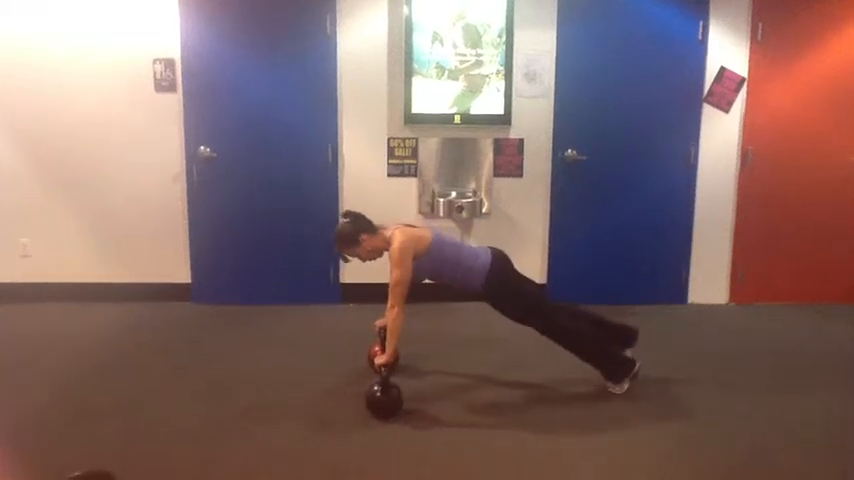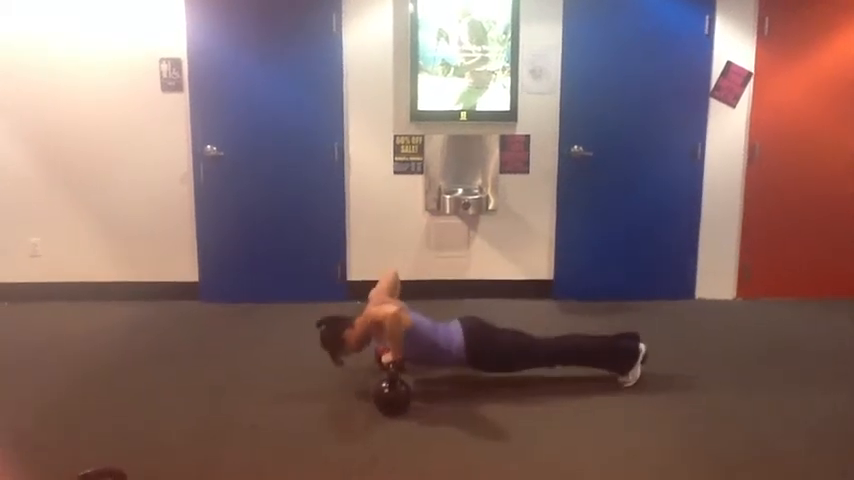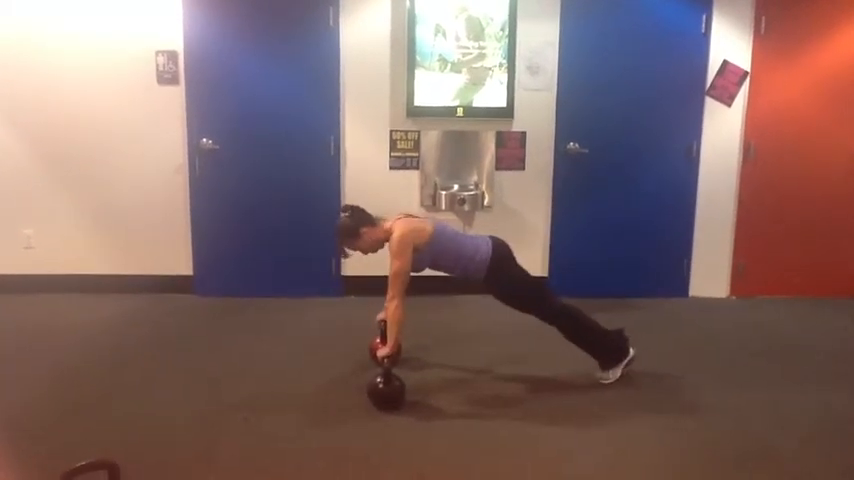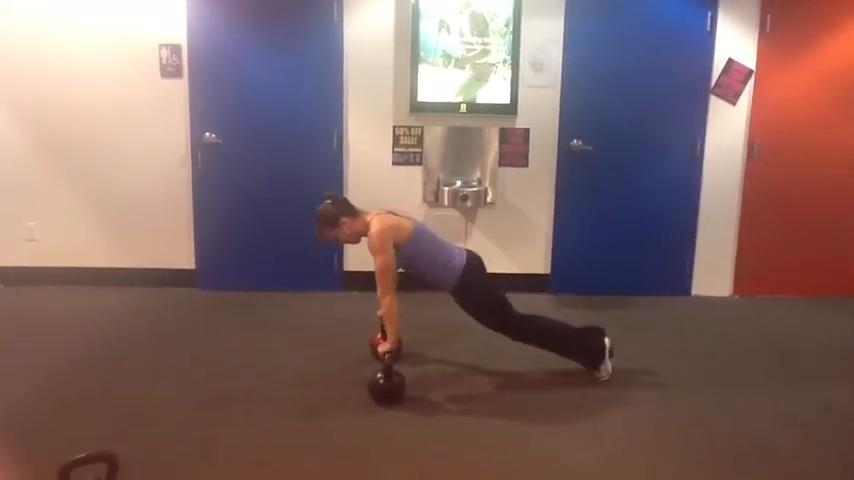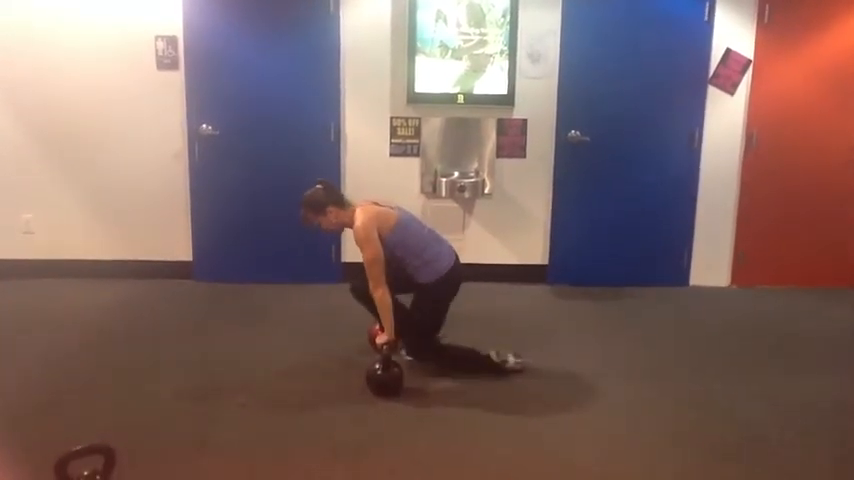
dt=1s
person 1, frame 1
left shoulder: (399, 245)
right shoulder: (394, 235)
left elbow: (396, 305)
left wrist: (388, 354)
right wrist: (388, 320)
left hip: (490, 276)
right hip: (489, 266)
left knee: (547, 319)
right knee: (548, 310)
left ankle: (620, 369)
right ankle: (621, 337)
person 1, frame 2
left shoulder: (371, 316)
right shoulder: (376, 300)
left elbow: (392, 313)
right elbow: (393, 274)
left wrist: (395, 353)
left hip: (471, 346)
right hip: (466, 332)
left knee: (544, 352)
right knee: (543, 347)
left ankle: (627, 353)
right ankle: (623, 345)
person 1, frame 3
left shoulder: (400, 237)
right shoulder: (396, 226)
left elbow: (396, 296)
right elbow: (397, 289)
left wrist: (391, 346)
right wrist: (389, 312)
left hip: (491, 264)
right hip: (488, 255)
left knee: (548, 309)
right knee: (547, 306)
left ankle: (616, 353)
right ankle: (614, 347)
person 1, frame 4
left shoulder: (377, 234)
right shoulder: (378, 220)
left elbow: (387, 293)
left wrist: (391, 340)
right wrist: (388, 310)
left hip: (463, 278)
right hip: (463, 265)
left knee: (514, 326)
right knee: (513, 322)
left ankle: (595, 351)
right ankle: (592, 340)
person 1, frame 5
left shoulder: (363, 226)
right shoulder: (364, 210)
left elbow: (379, 287)
left wrist: (389, 333)
left hip: (440, 276)
right hip: (438, 263)
left knee: (420, 348)
right knee: (359, 288)
left ankle: (495, 361)
right ankle: (422, 331)
